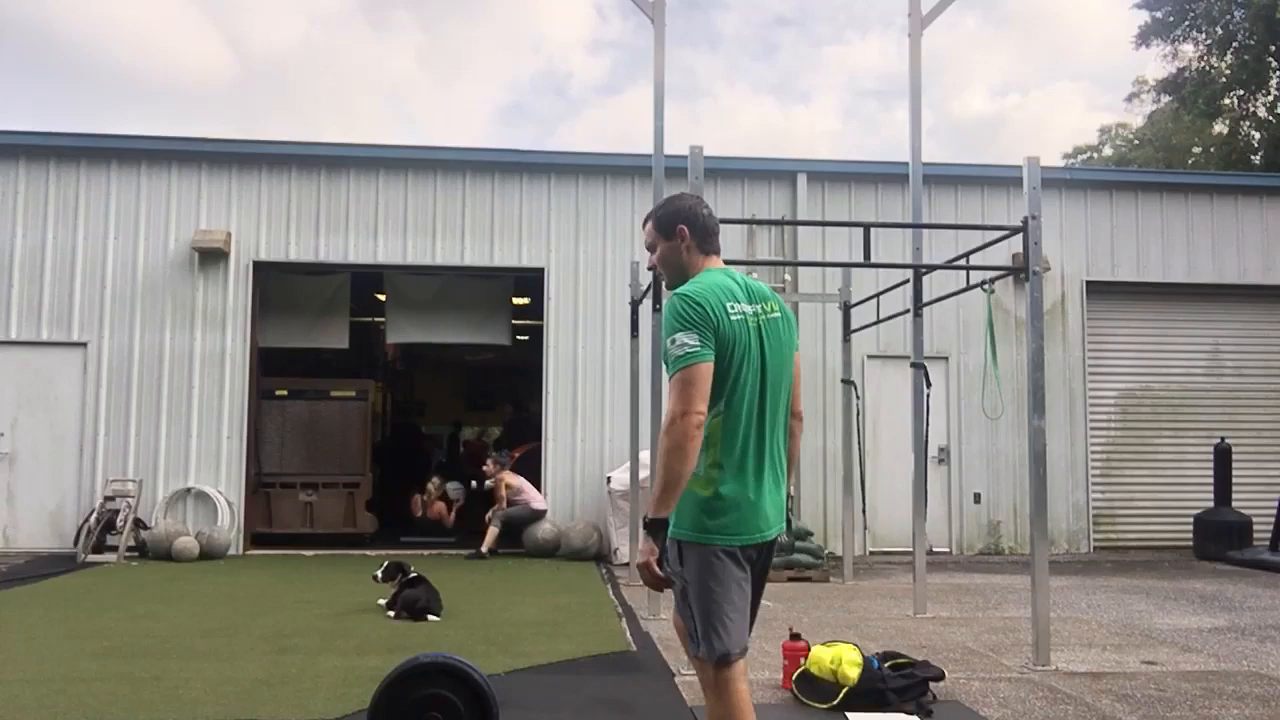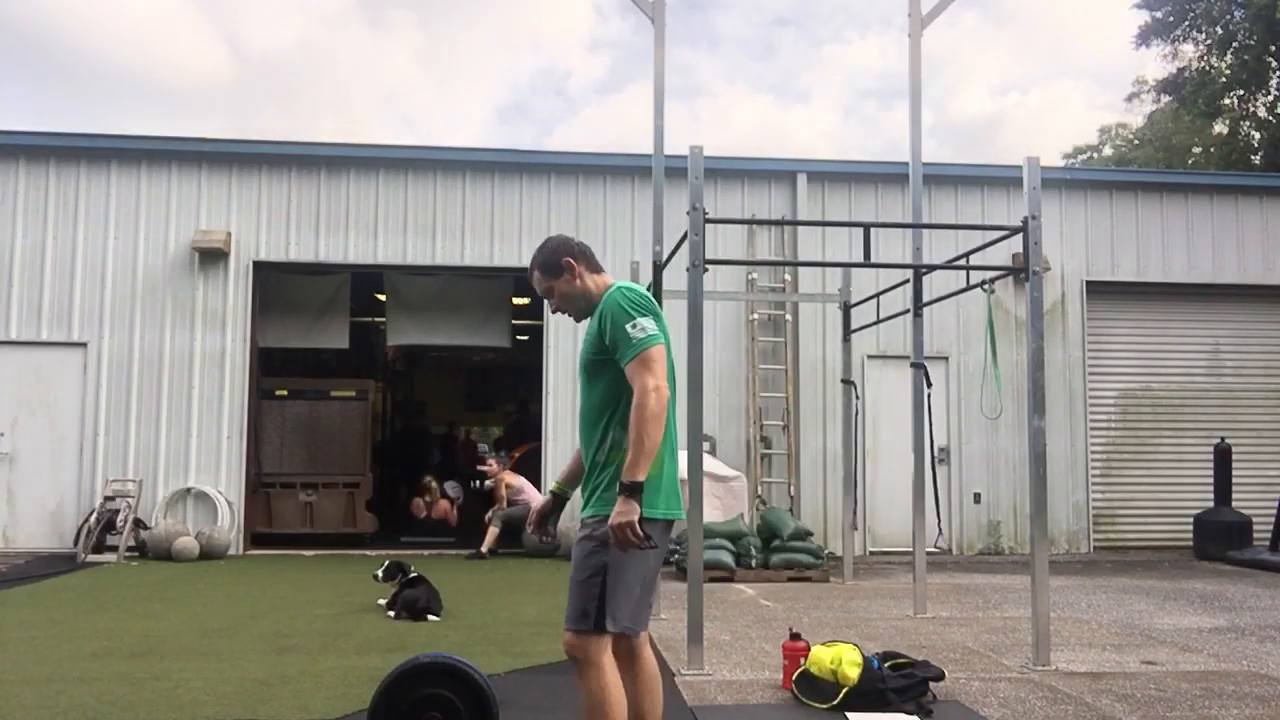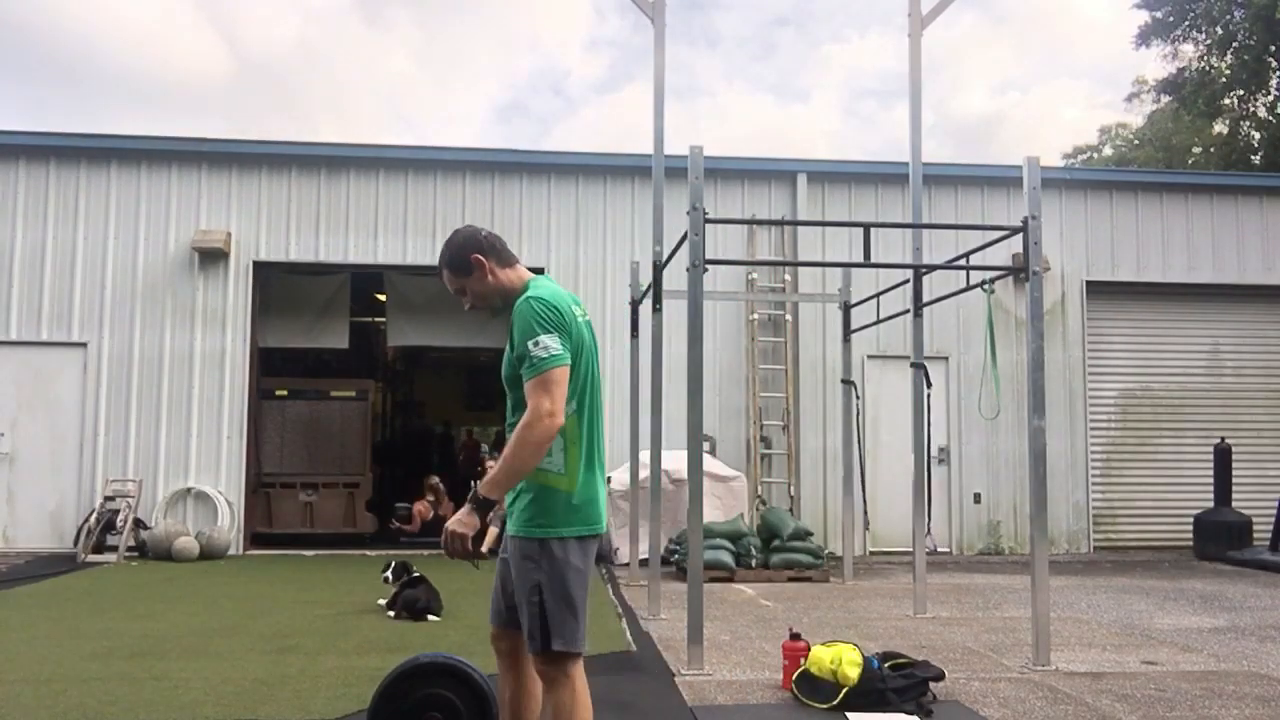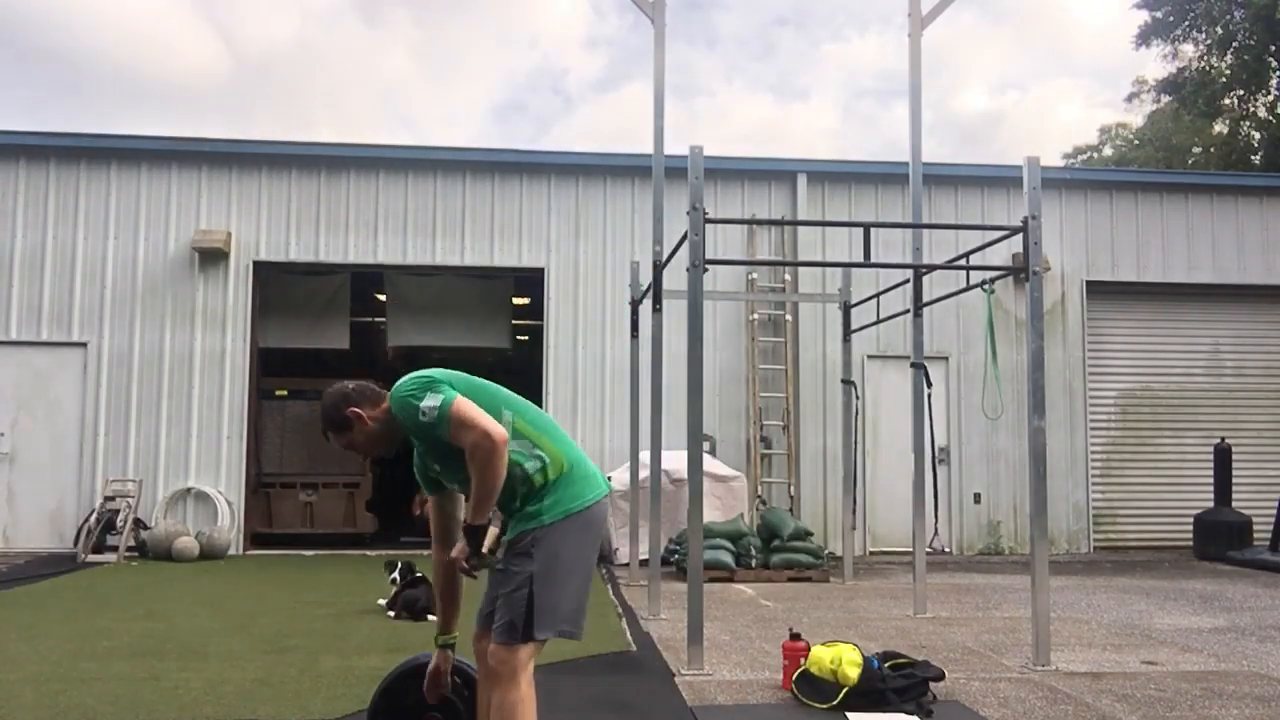
dt=0.7s
person 1, frame 1
left shoulder: (690, 302)
right shoulder: (769, 300)
left elbow: (686, 420)
right elbow: (793, 410)
left wrist: (654, 527)
right wrist: (778, 490)
left hip: (712, 515)
right hip: (760, 511)
left knee: (720, 662)
right knee: (705, 643)
person 1, frame 2
left shoulder: (622, 302)
right shoulder: (609, 315)
left elbow: (652, 394)
left wrist: (628, 492)
right wrist: (557, 494)
left hip: (627, 504)
right hip: (624, 502)
left knee: (586, 642)
right knee: (627, 638)
person 1, frame 3
left shoulder: (536, 307)
right shoulder: (547, 303)
left elbow: (546, 417)
left wrist: (477, 505)
left hip: (553, 515)
right hip: (535, 511)
left knee: (556, 661)
right knee: (509, 643)
person 1, frame 4
left shoulder: (411, 395)
right shoulder: (425, 454)
left elbow: (492, 439)
right elbow: (444, 550)
left wrist: (473, 532)
right wrist: (445, 643)
left hip: (563, 504)
right hip: (544, 508)
left knee: (506, 660)
right knee: (488, 645)
